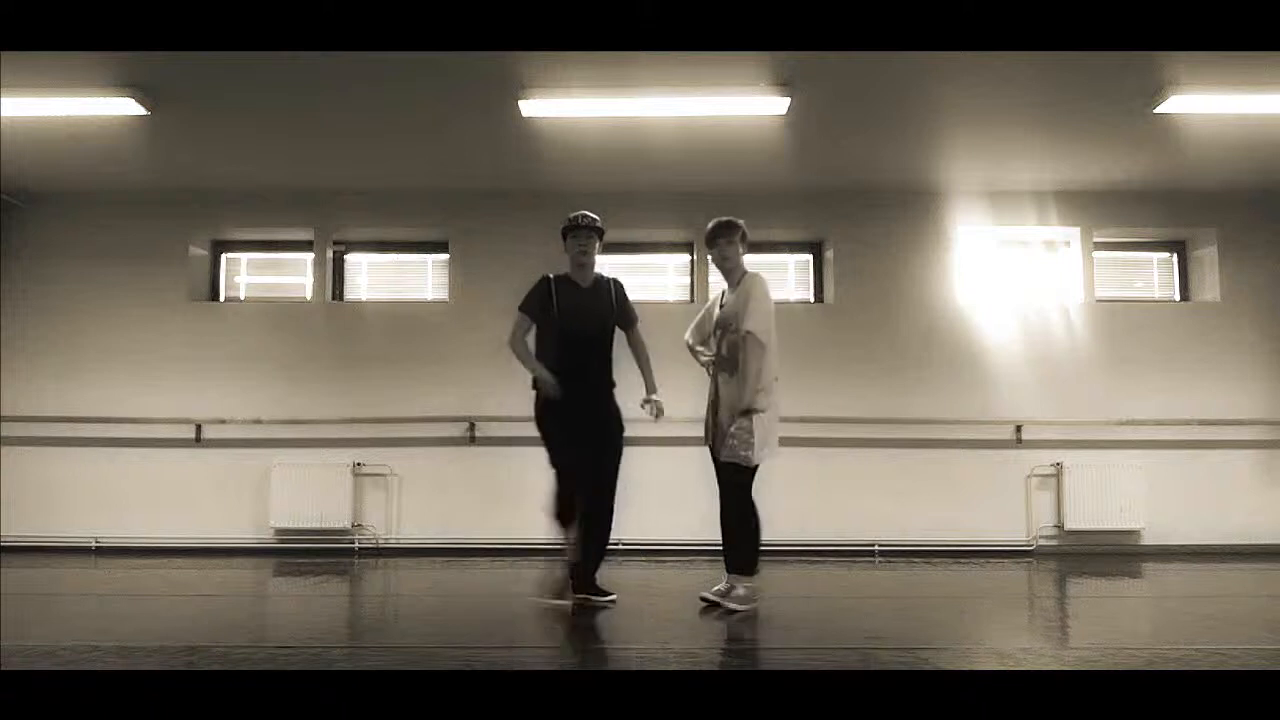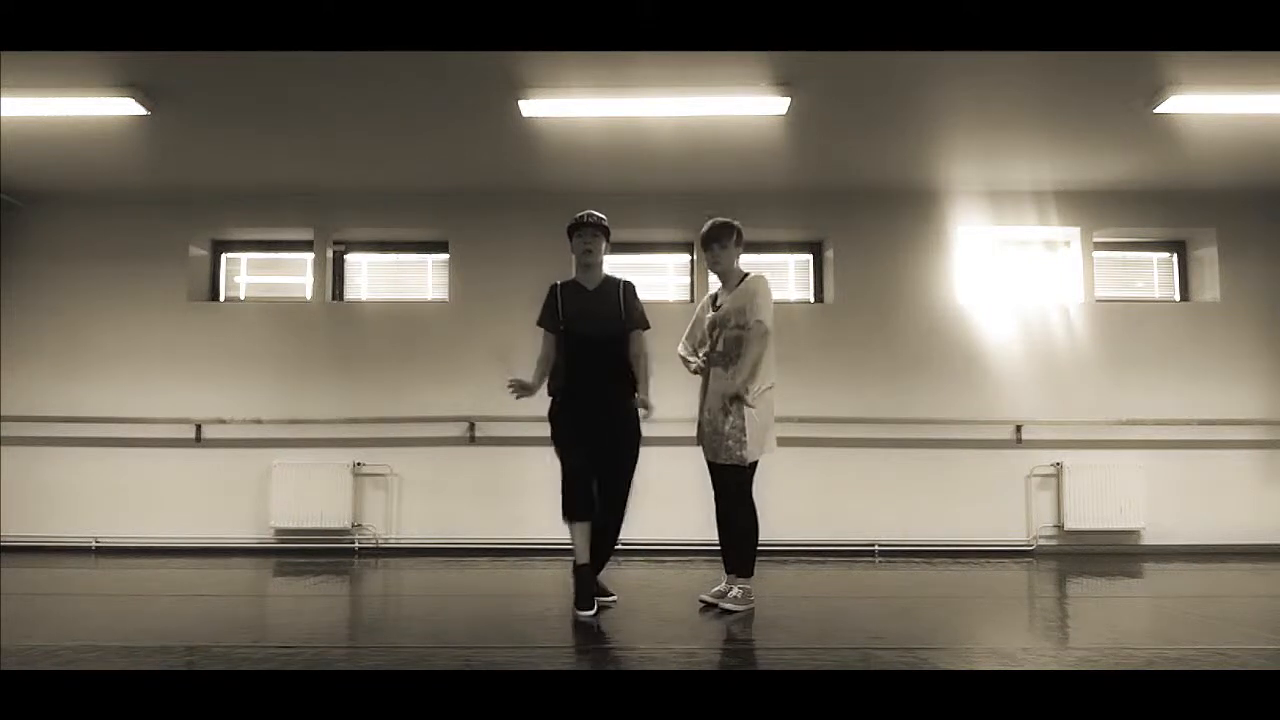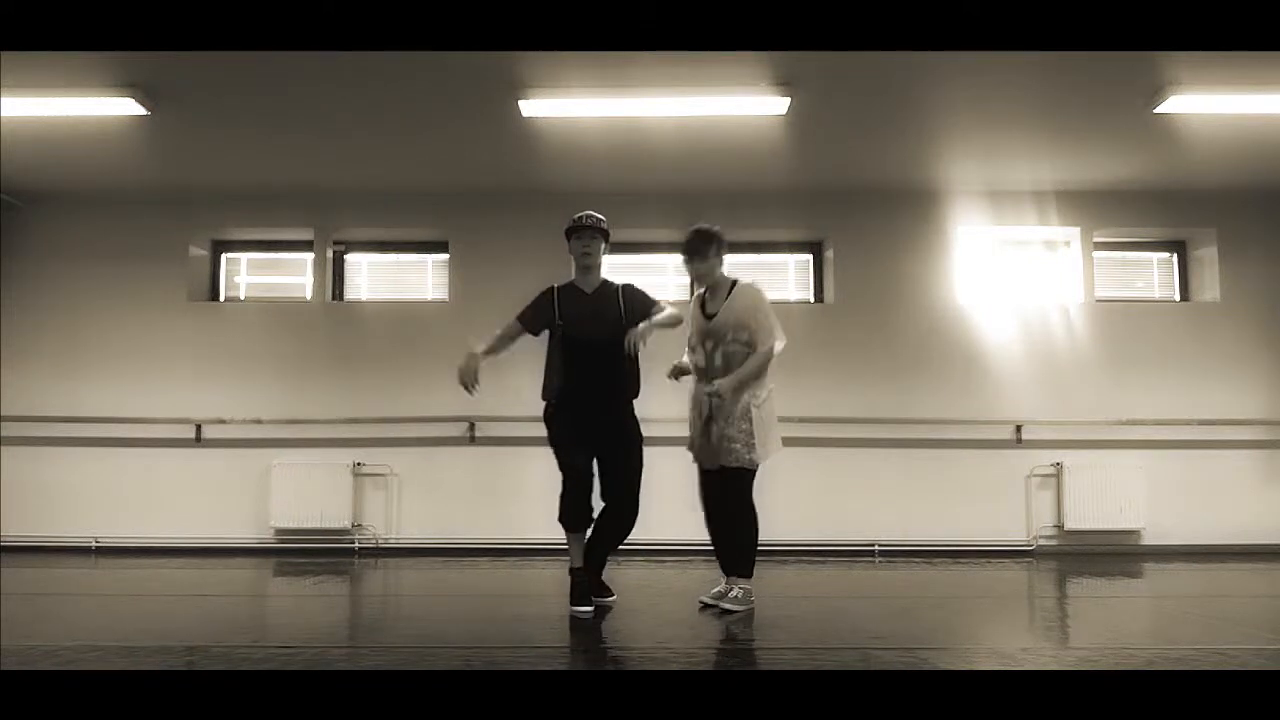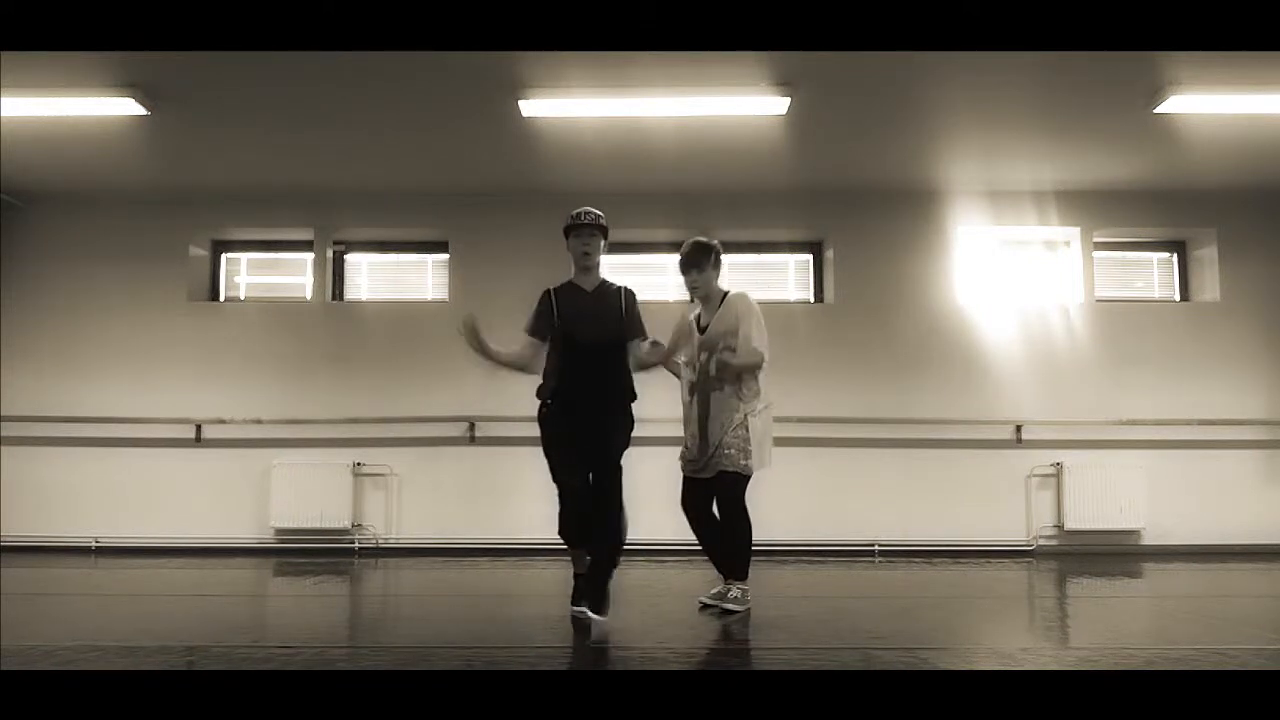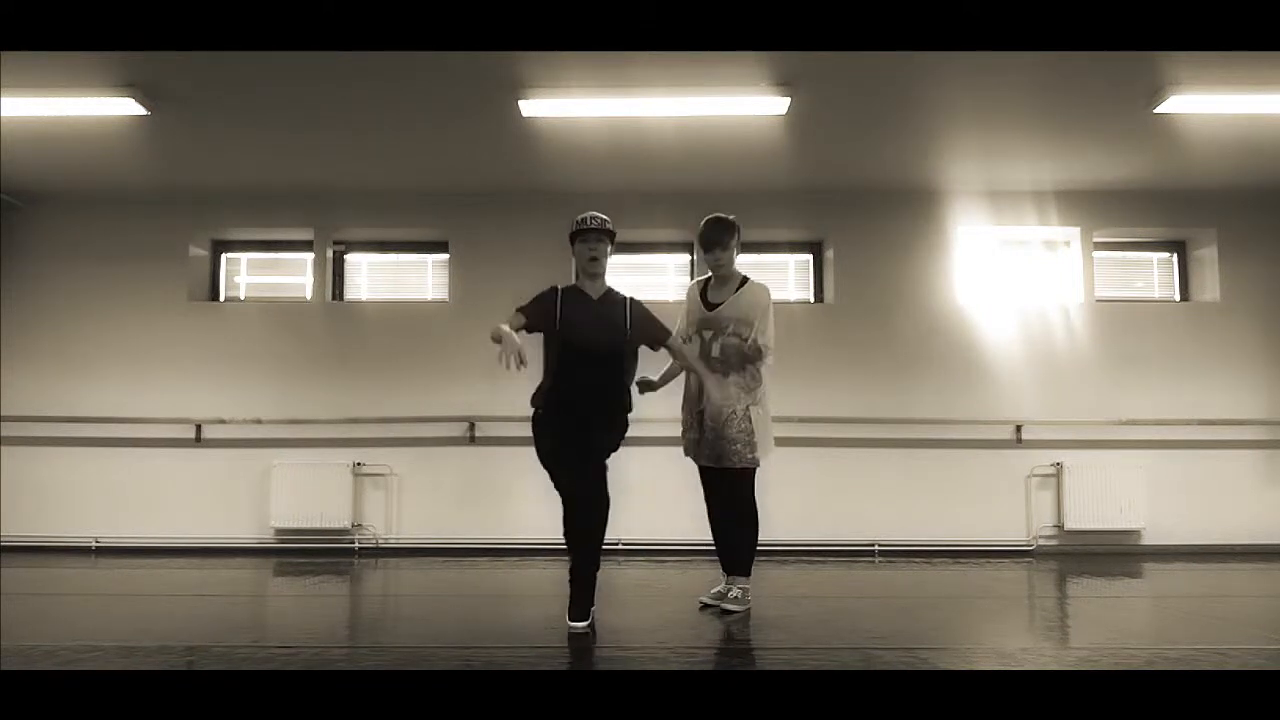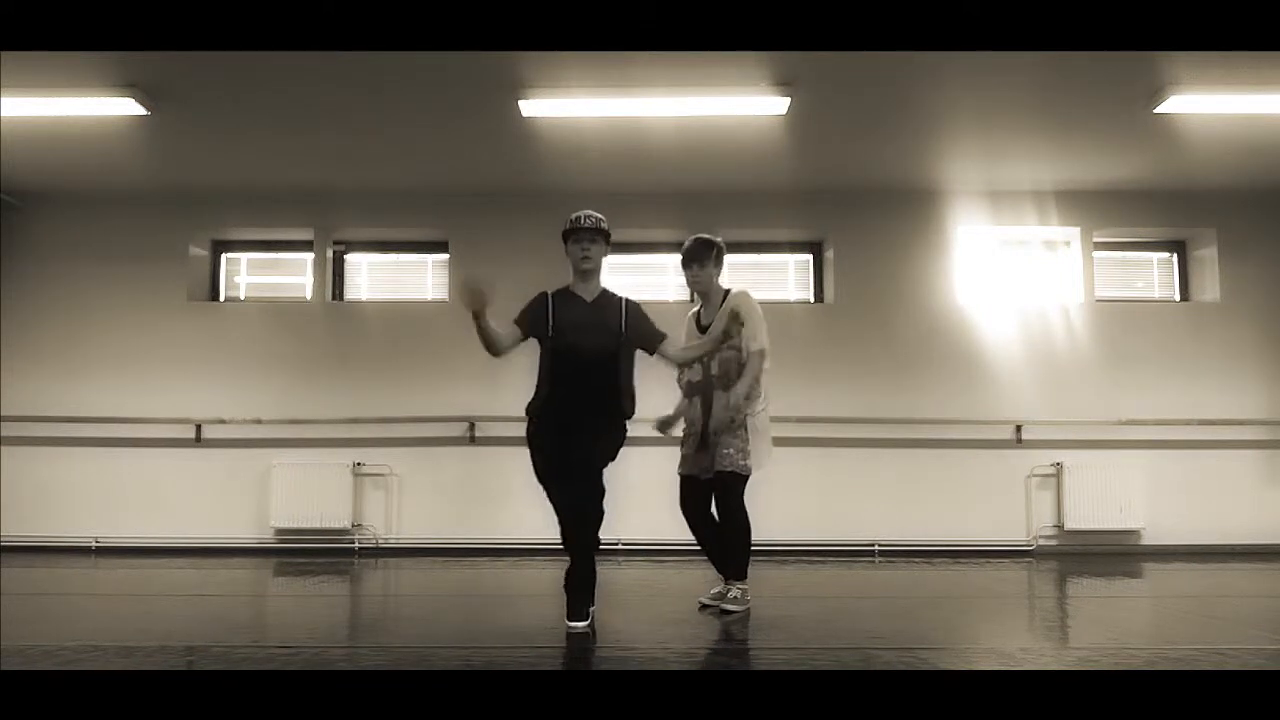
dt=0.5s
person 1, frame 1
left shoulder: (613, 290)
right shoulder: (547, 288)
left elbow: (635, 342)
right elbow: (516, 338)
left wrist: (651, 390)
right wrist: (535, 369)
left hip: (600, 401)
right hip: (558, 401)
left knee: (601, 487)
right knee: (574, 476)
left ankle: (583, 574)
right ankle: (571, 569)
person 1, frame 2
left shoulder: (624, 291)
right shoulder: (558, 294)
left elbow: (637, 348)
right elbow: (550, 351)
left wrist: (643, 392)
right wrist: (534, 383)
left hip: (617, 407)
right hip: (570, 405)
left knee: (613, 494)
right knee: (577, 480)
left ankle: (590, 574)
right ankle: (583, 576)
person 1, frame 3
left shoulder: (626, 296)
right shoulder: (554, 299)
left elbow: (675, 315)
right elbow: (508, 334)
left wrist: (648, 323)
right wrist: (476, 355)
left hip: (616, 412)
right hip: (568, 411)
left knee: (624, 500)
right knee: (576, 481)
left ankle: (593, 566)
right ankle: (578, 576)
person 1, frame 4
left shoulder: (623, 298)
right shoulder: (553, 299)
left elbow: (637, 359)
right elbow: (529, 359)
left wrist: (660, 353)
right wrist: (485, 349)
left hip: (611, 412)
right hip: (562, 412)
left knee: (607, 481)
right knee: (574, 494)
left ankle: (598, 581)
right ankle: (582, 575)
person 1, frame 5
left shoulder: (628, 310)
right shoulder: (554, 301)
left elbow: (677, 347)
right elbow: (508, 322)
right wrist: (508, 333)
left hip: (605, 419)
right hip: (556, 417)
left knee: (586, 495)
right knee: (583, 496)
left ankle: (580, 593)
right ankle: (582, 589)
person 1, frame 6
left shoulder: (625, 311)
right shoulder: (546, 305)
left elbow: (677, 354)
right elbow: (498, 347)
left wrist: (719, 336)
right wrist: (480, 315)
left hip: (602, 425)
right hip: (551, 426)
left knee: (583, 499)
right knee: (573, 505)
left ankle: (579, 592)
right ankle: (581, 590)
person 2, frame 1
left shoulder: (754, 284)
right shoulder: (719, 298)
left elbow: (753, 339)
right elbow: (694, 338)
left wrist: (748, 394)
right wrist: (706, 360)
left hip: (748, 407)
right hip: (721, 405)
left knee: (740, 492)
right knee: (727, 495)
left ankle: (748, 583)
right ankle: (732, 579)
person 2, frame 2
left shoulder: (755, 285)
right shoulder: (709, 301)
left elbow: (760, 331)
right elbow: (687, 347)
left wrist: (740, 381)
right wrist: (695, 362)
left hip: (743, 403)
right hip: (713, 404)
left knee: (739, 493)
right knee: (723, 496)
left ankle: (745, 584)
right ankle: (731, 578)
person 2, frame 3
left shoulder: (749, 295)
right shoulder: (698, 304)
left elbow: (767, 350)
left wrist: (726, 382)
right wrist: (686, 366)
left hip: (746, 410)
right hip: (710, 413)
left knee: (737, 496)
right knee: (712, 495)
left ankle: (742, 583)
right ankle: (730, 579)
person 2, frame 4
left shoulder: (741, 304)
right shoulder: (692, 321)
left elbow: (758, 356)
left wrist: (734, 361)
right wrist: (667, 360)
left hip: (740, 419)
right hip: (703, 425)
left knee: (730, 498)
right knee: (693, 502)
left ankle: (741, 584)
right ankle: (728, 578)
person 2, frame 5
left shoulder: (757, 294)
right shoulder: (695, 291)
left elbow: (764, 352)
left wrist: (752, 351)
right wrist: (659, 382)
left hip: (740, 407)
right hip: (701, 408)
left knee: (739, 495)
right knee: (715, 496)
left ankle: (742, 583)
right ankle: (729, 578)
person 2, frame 6
left shoulder: (741, 302)
right shoulder: (692, 319)
left elbow: (759, 354)
left wrist: (741, 390)
right wrist: (674, 416)
left hip: (739, 420)
right hip: (701, 425)
left knee: (729, 498)
right knee: (692, 503)
left ankle: (739, 584)
right ankle: (727, 579)
